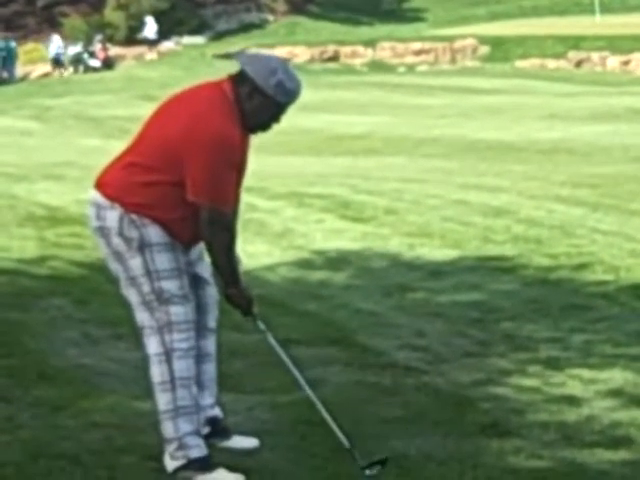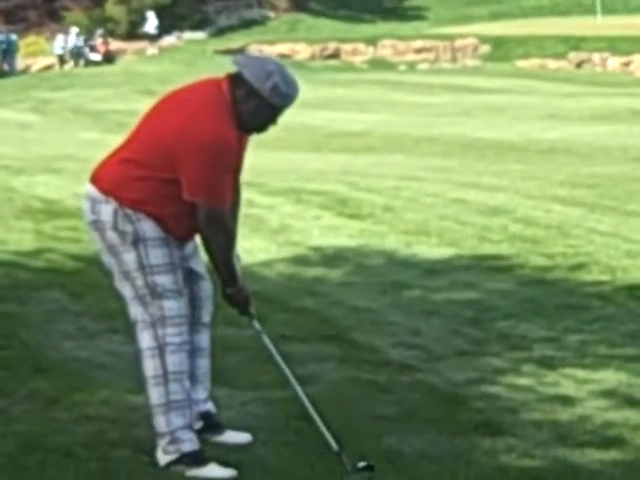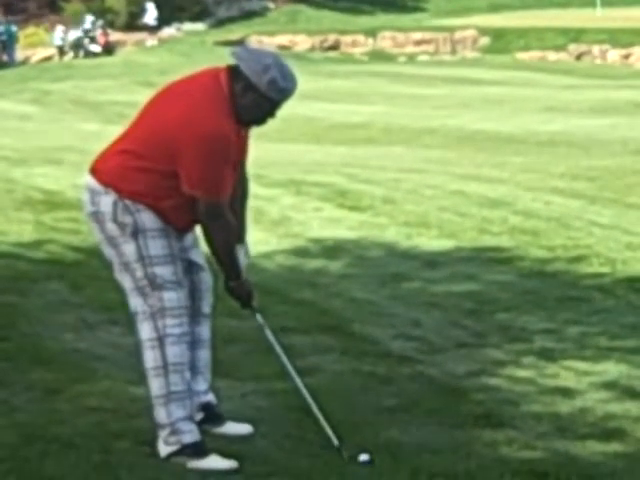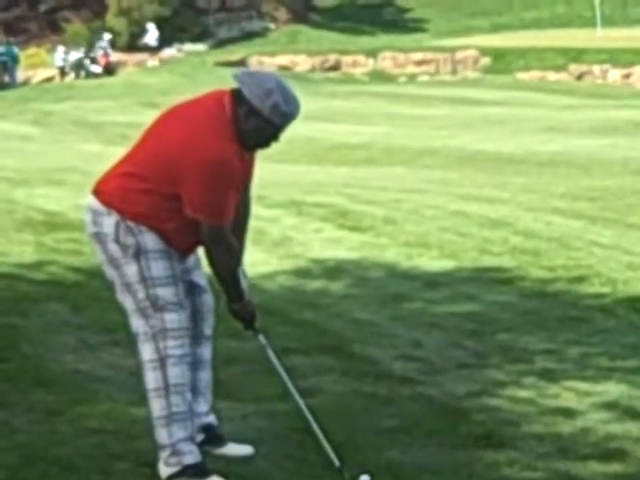
dt=0.5s
person 1, frame 1
left shoulder: (222, 103)
right shoulder: (217, 130)
left elbow: (225, 199)
right elbow: (214, 220)
left wrist: (229, 263)
right wrist: (232, 282)
left hip: (160, 216)
right hip: (130, 218)
left knee: (202, 312)
right knee: (173, 331)
left ankle: (205, 420)
person 1, frame 2
left shoulder: (224, 101)
right shoulder: (211, 132)
left elbow: (229, 188)
right elbow: (212, 219)
left wrist: (231, 252)
right wrist: (232, 282)
left hip: (159, 212)
right hip: (124, 212)
left knee: (196, 305)
right knee: (165, 324)
left ankle: (197, 414)
person 1, frame 3
left shoulder: (225, 92)
right shoulder: (209, 125)
left elbow: (236, 174)
right elbow: (213, 213)
left wrist: (240, 244)
right wrist: (235, 276)
left hip: (159, 201)
right hip: (124, 202)
left knee: (197, 296)
right knee: (166, 315)
left ankle: (198, 405)
right ankle: (177, 437)
person 1, frame 4
left shoulder: (231, 115)
right shoulder: (211, 150)
left elbow: (239, 197)
right elbow: (215, 238)
left wrist: (237, 267)
right wrist: (238, 298)
left hip: (163, 224)
right hip: (126, 225)
left knee: (197, 317)
right knee: (166, 336)
left ankle: (199, 428)
